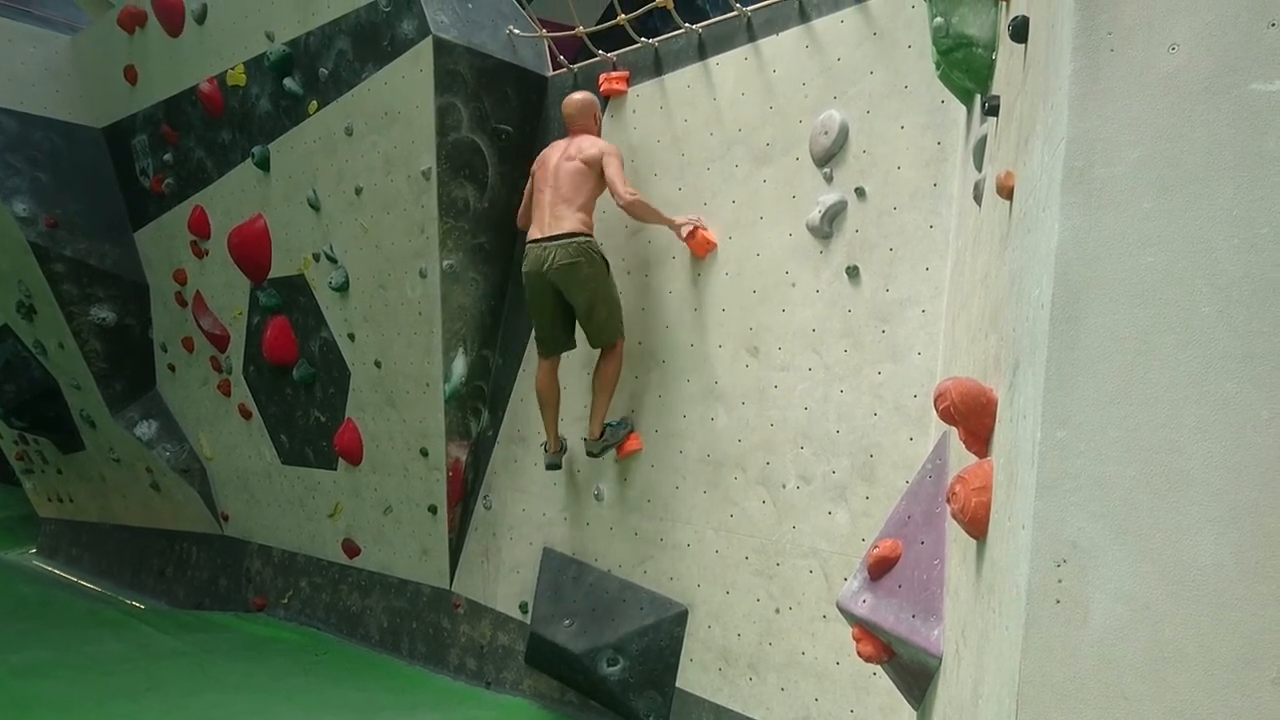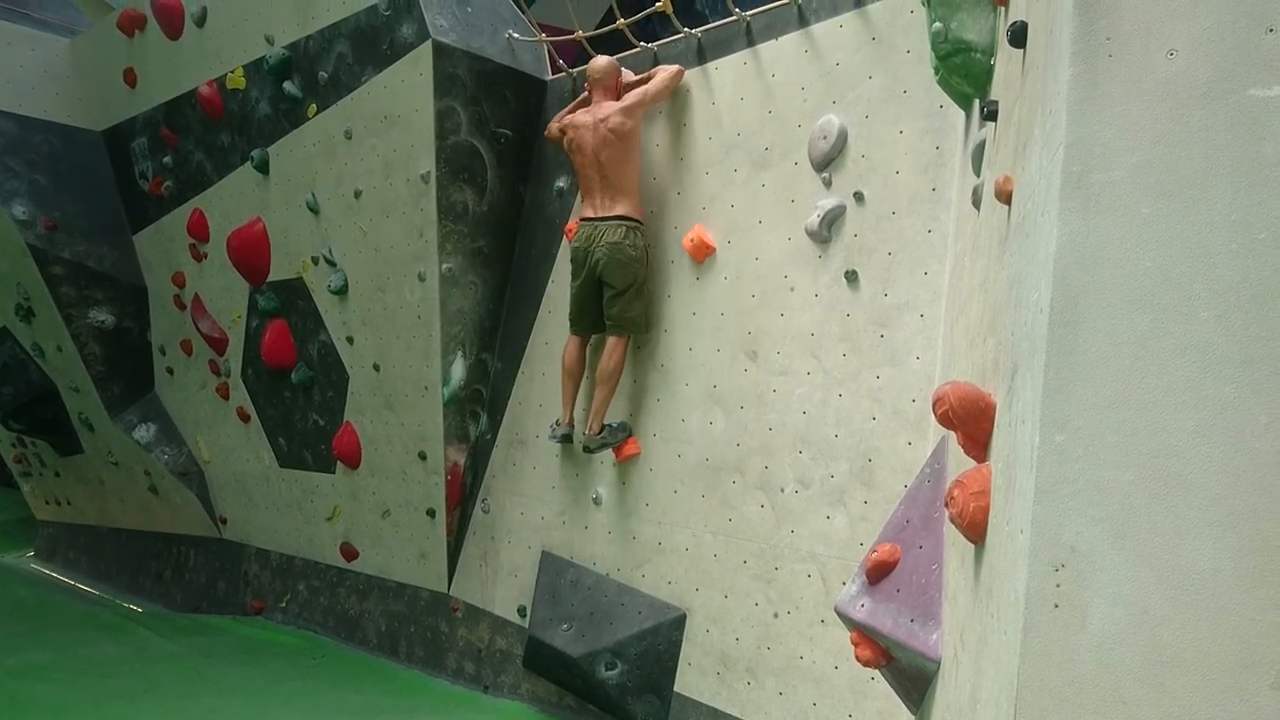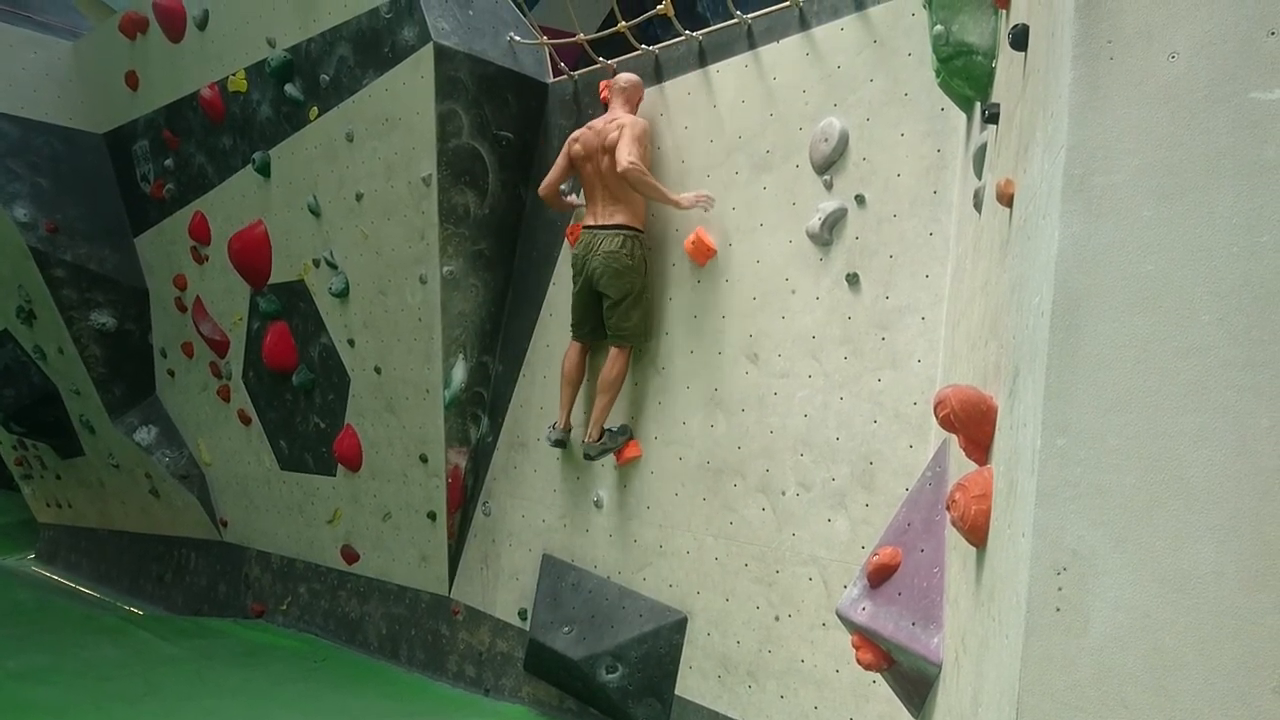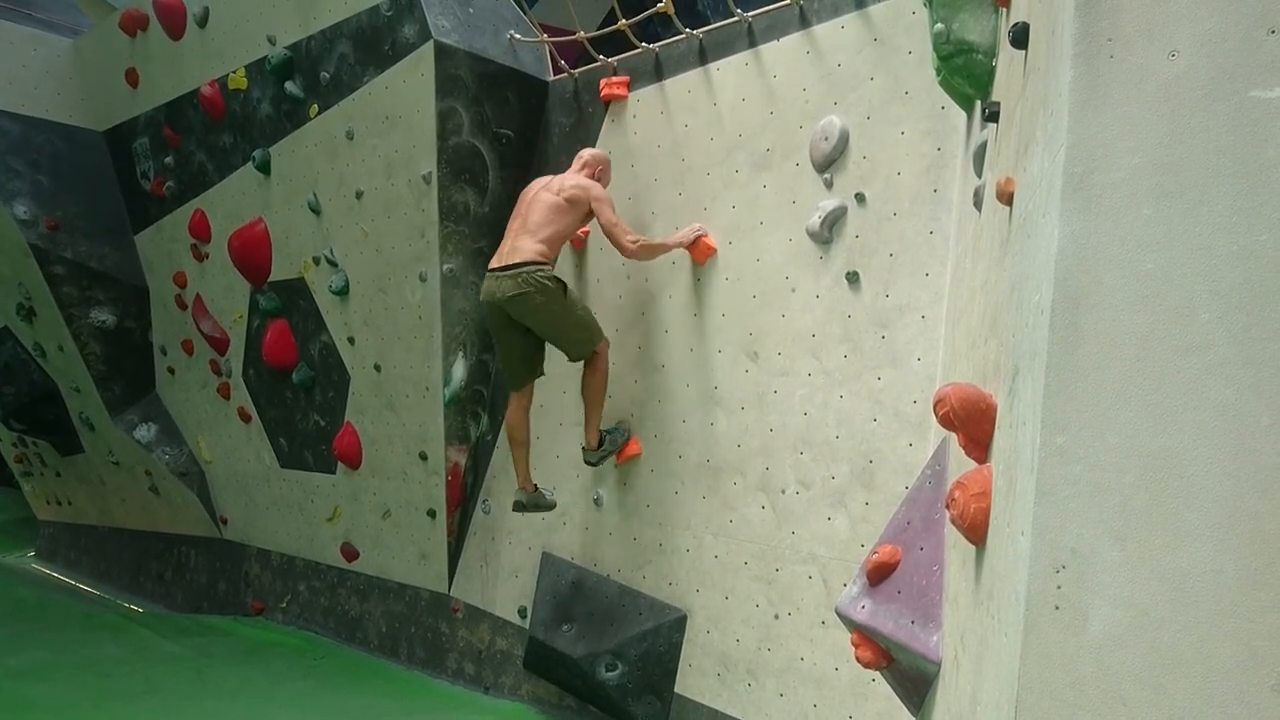
dt=0.5s
person 1, frame 1
left shoulder: (546, 155)
right shoulder: (601, 148)
left elbow: (522, 220)
right elbow: (628, 200)
right wrist: (672, 222)
left hip: (533, 255)
right hip: (576, 252)
left knee: (549, 356)
right knee: (611, 343)
left ankle: (553, 446)
right ankle: (596, 435)
person 1, frame 2
left shoulder: (571, 125)
right shoulder: (627, 109)
left elbow: (551, 129)
right elbow: (674, 71)
left wrist: (585, 96)
right wrist: (634, 80)
left hip: (585, 234)
right hip: (622, 234)
left knee: (578, 333)
right knee: (617, 335)
left ankle: (565, 420)
right ankle: (595, 429)
person 1, frame 3
left shoulder: (578, 137)
right shoulder: (633, 125)
left elbow: (546, 191)
right elbow: (627, 167)
right wrist: (678, 200)
left hip: (585, 242)
right hip: (620, 242)
left knee: (580, 339)
right knee: (620, 343)
left ankle: (562, 424)
right ankle: (595, 435)
person 1, frame 4
left shoulder: (535, 186)
right shoulder: (589, 189)
right elbow: (630, 246)
right wrist: (679, 240)
left hip: (493, 285)
right hip: (530, 280)
left knee: (519, 389)
right knee: (597, 349)
left ankle: (525, 487)
right ankle: (593, 442)
